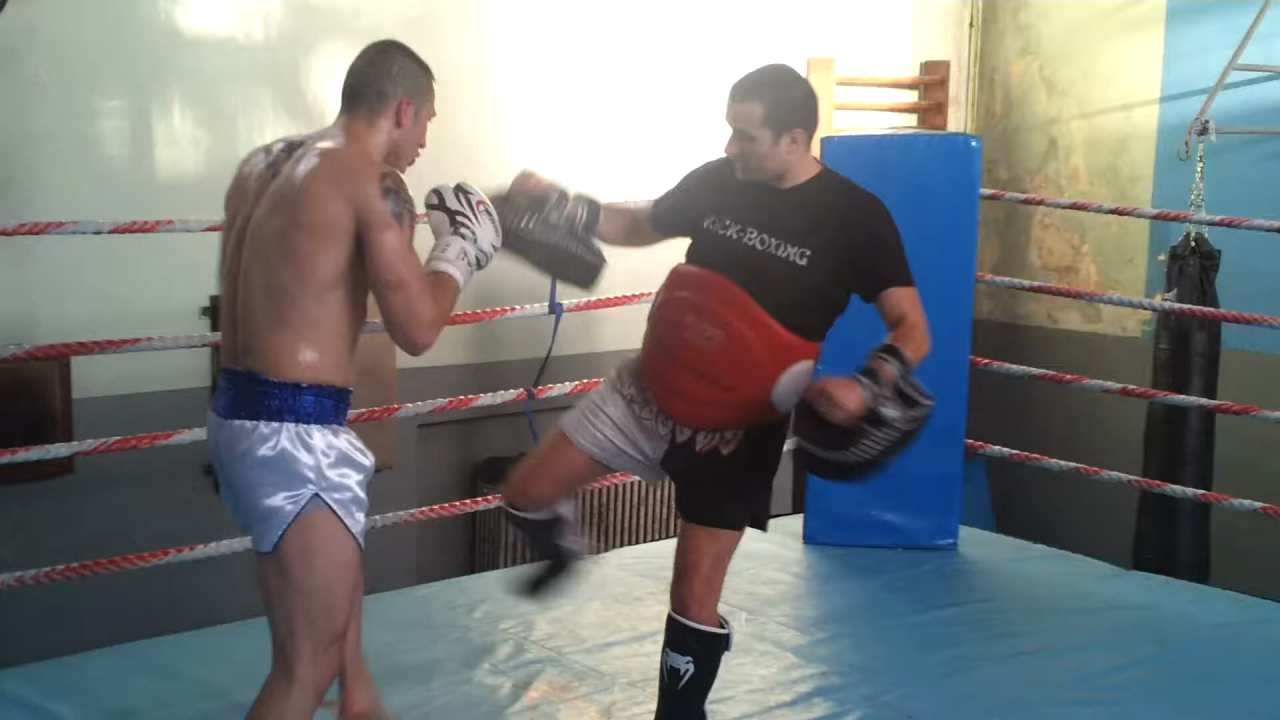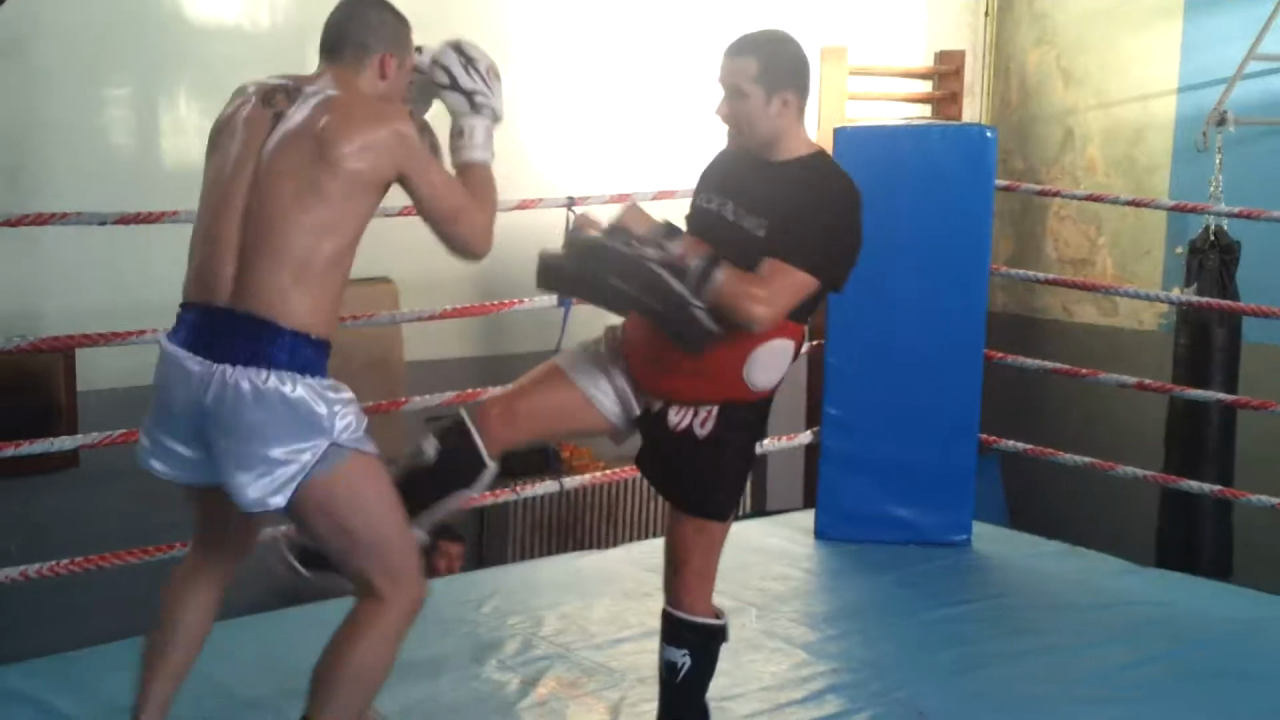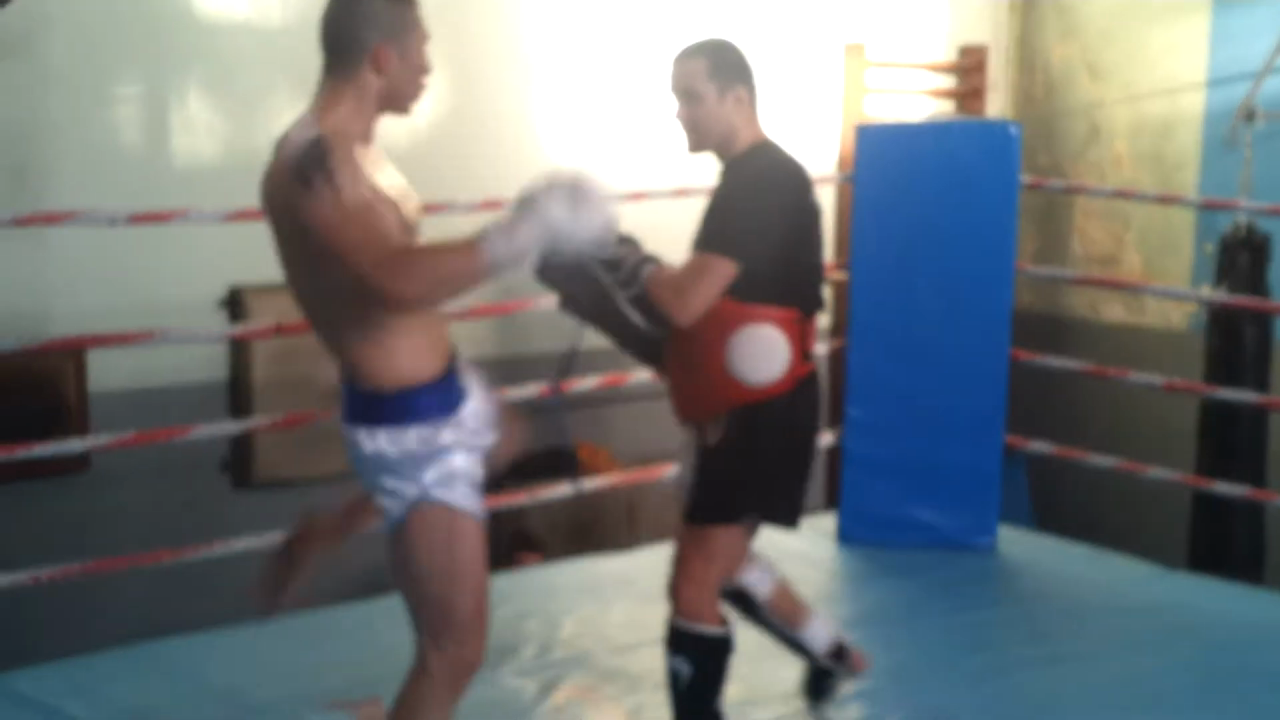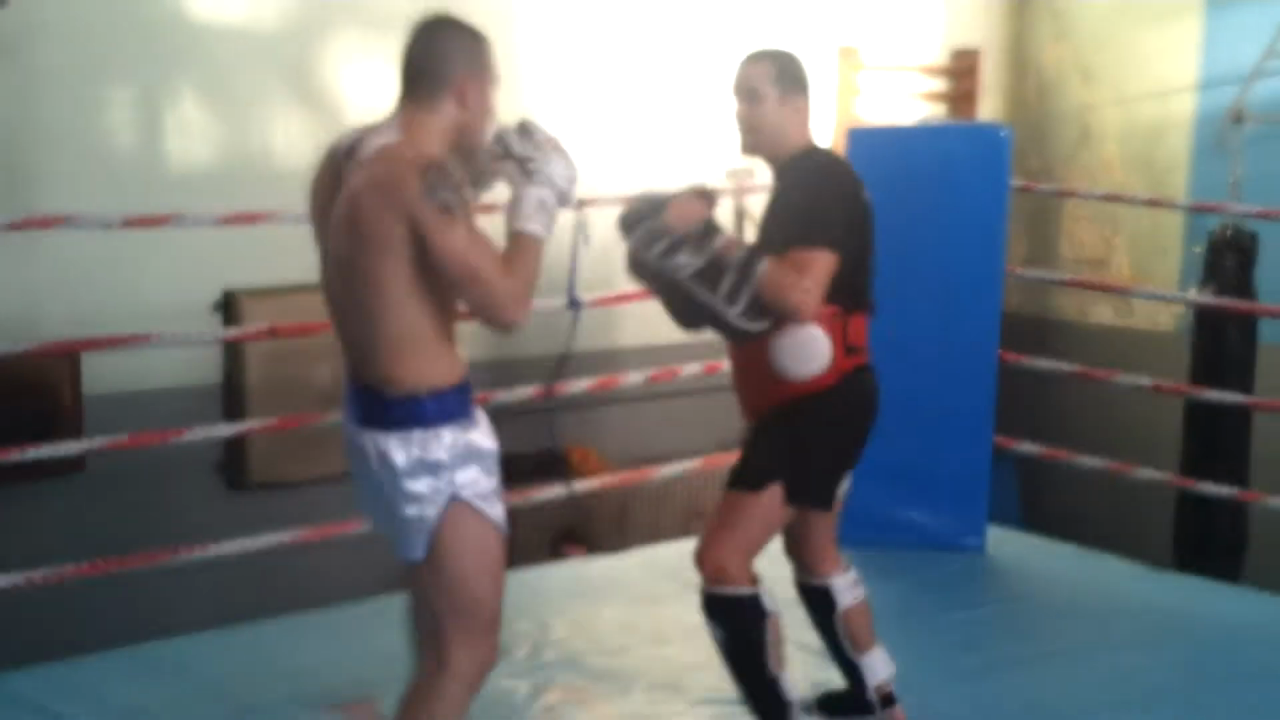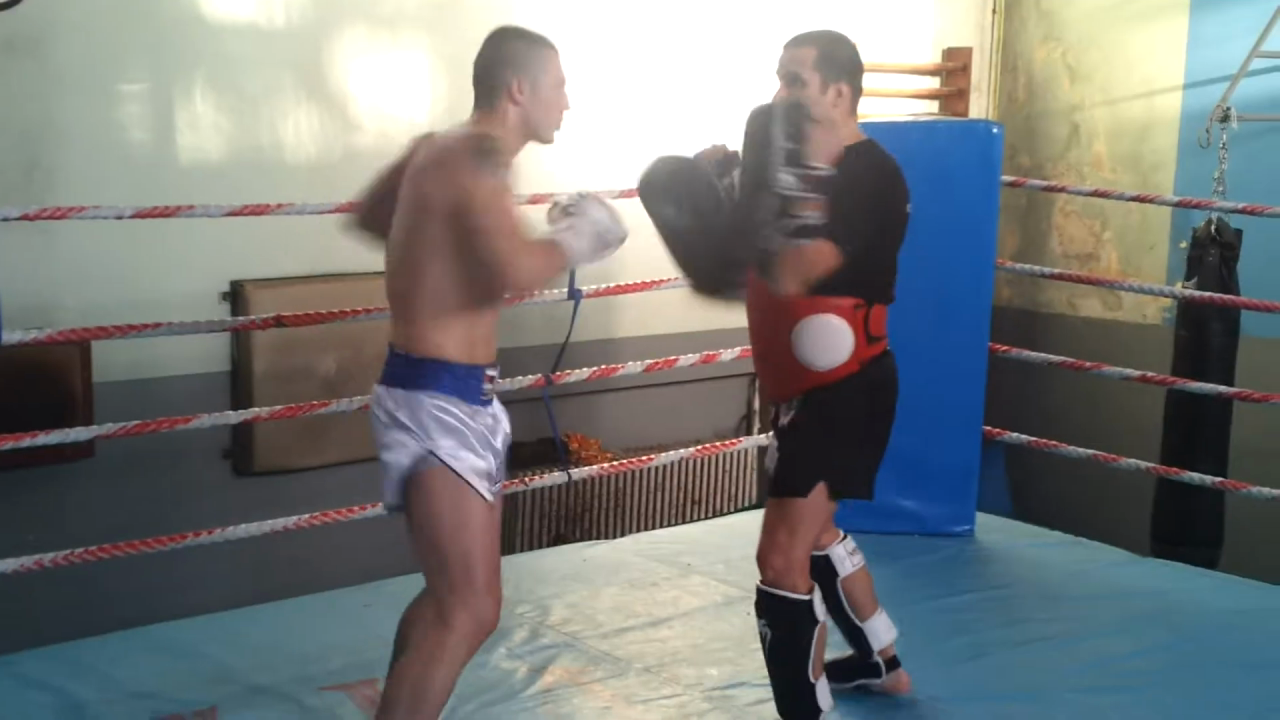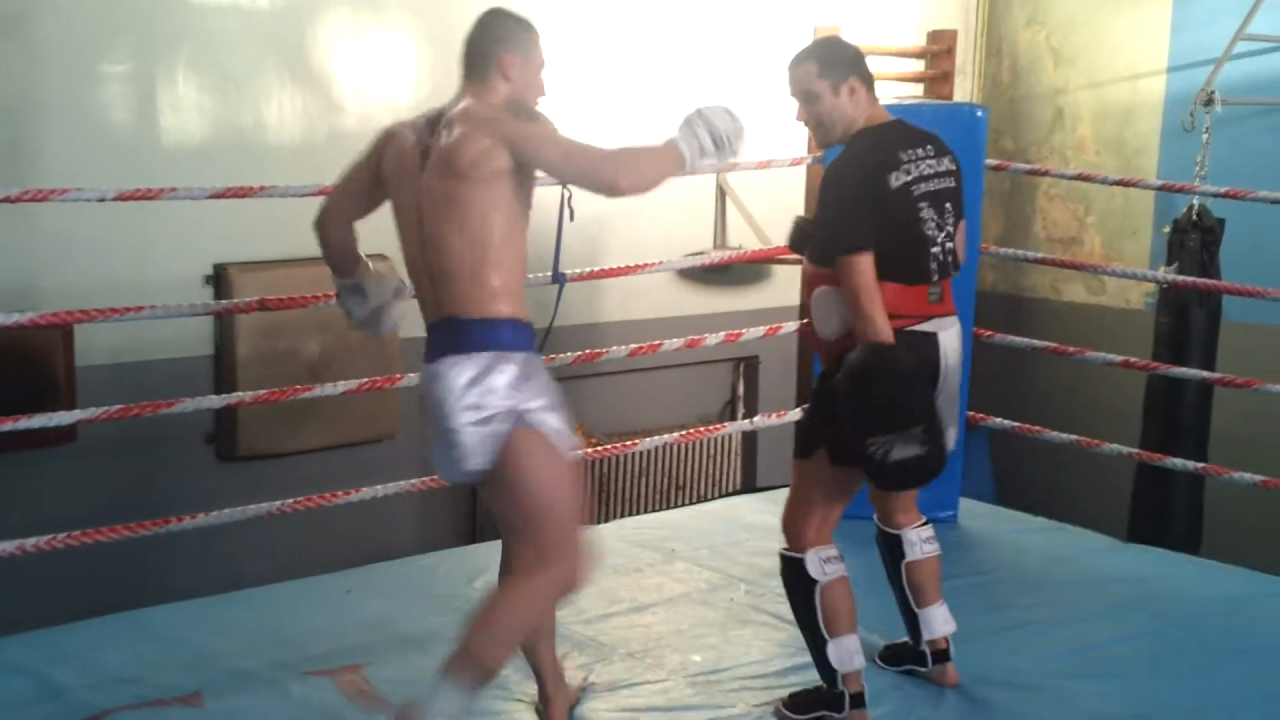
dt=0.4s
person 1, frame 1
left shoulder: (258, 165)
right shoulder: (373, 184)
right elbow: (416, 330)
right wrist: (463, 246)
left hip: (237, 413)
right hip: (292, 431)
left knee: (328, 600)
right knee: (310, 663)
person 1, frame 2
left shoulder: (245, 103)
right shoulder: (387, 128)
right elbow: (469, 236)
right wrist: (477, 124)
left hip: (192, 360)
right hip: (277, 382)
left knee: (219, 547)
right knee: (397, 592)
person 1, frame 3
left shoulder: (324, 153)
right shoulder: (315, 158)
right elbow: (392, 276)
right wrist: (530, 228)
left hip: (434, 391)
right hip: (408, 428)
left knee: (491, 447)
right knee: (454, 653)
person 1, frame 4
left shoulder: (345, 157)
right shoulder: (424, 176)
right elbow: (507, 307)
left wrist: (470, 174)
right wrist: (538, 199)
left hip: (373, 415)
right hip: (427, 435)
right knee: (466, 651)
person 1, frame 5
left shoulder: (437, 152)
right shoulder: (474, 156)
left elbow: (368, 220)
right elbow: (516, 276)
right wrist: (581, 237)
left hip: (467, 399)
right hip: (430, 401)
left knee: (452, 593)
right knee: (468, 615)
person 1, frame 6
left shoulder: (400, 139)
right shoulder: (502, 125)
left elbow: (331, 221)
right elbow: (612, 175)
left wrist: (359, 290)
right wrist: (696, 141)
left hip: (452, 364)
right hip: (493, 368)
left knee: (530, 540)
right knee: (552, 565)
person 2, frame 1
left shoulder: (855, 217)
right shoulder: (717, 181)
left elbow: (914, 330)
right elbow: (641, 223)
left wrist: (863, 385)
right wrist: (564, 202)
left hip: (740, 424)
right hip: (654, 384)
left knee: (693, 598)
right knee: (525, 488)
right ankle: (561, 552)
person 2, frame 2
left shoulder: (830, 198)
right shoulder: (727, 166)
left elbow: (761, 306)
left wrist: (662, 242)
right wrist: (637, 242)
left hip: (720, 404)
right hip: (638, 355)
left knee: (689, 586)
right knee: (497, 416)
person 2, frame 3
left shoulder: (764, 182)
right shoulder: (751, 177)
left elbow: (686, 301)
left wrist: (619, 256)
left hip: (765, 411)
right hip: (740, 407)
left knee: (693, 595)
right knee: (719, 562)
right ankle: (827, 648)
person 2, frame 4
left shoulder: (821, 182)
right shoulder: (789, 186)
left elbow: (798, 298)
right elbow: (749, 299)
left wrist: (704, 241)
right wrist: (688, 241)
left hip: (821, 404)
right hip: (802, 401)
left knee: (721, 561)
right knee: (815, 552)
person 2, frame 5
left shoulder: (867, 178)
right shoulder: (814, 171)
left elbow: (789, 277)
right elbow: (730, 269)
left wrist: (800, 176)
right wrist: (711, 185)
left hip: (843, 392)
right hip: (820, 390)
left knee: (783, 560)
right knee: (816, 535)
right ankle: (880, 661)
person 2, frame 6
left shoulder: (851, 172)
right shoulder: (933, 149)
left elbow: (858, 289)
left wrist: (887, 379)
left hip: (881, 360)
right hip: (939, 346)
left knee: (807, 525)
right knee: (899, 503)
right ankle: (934, 649)
